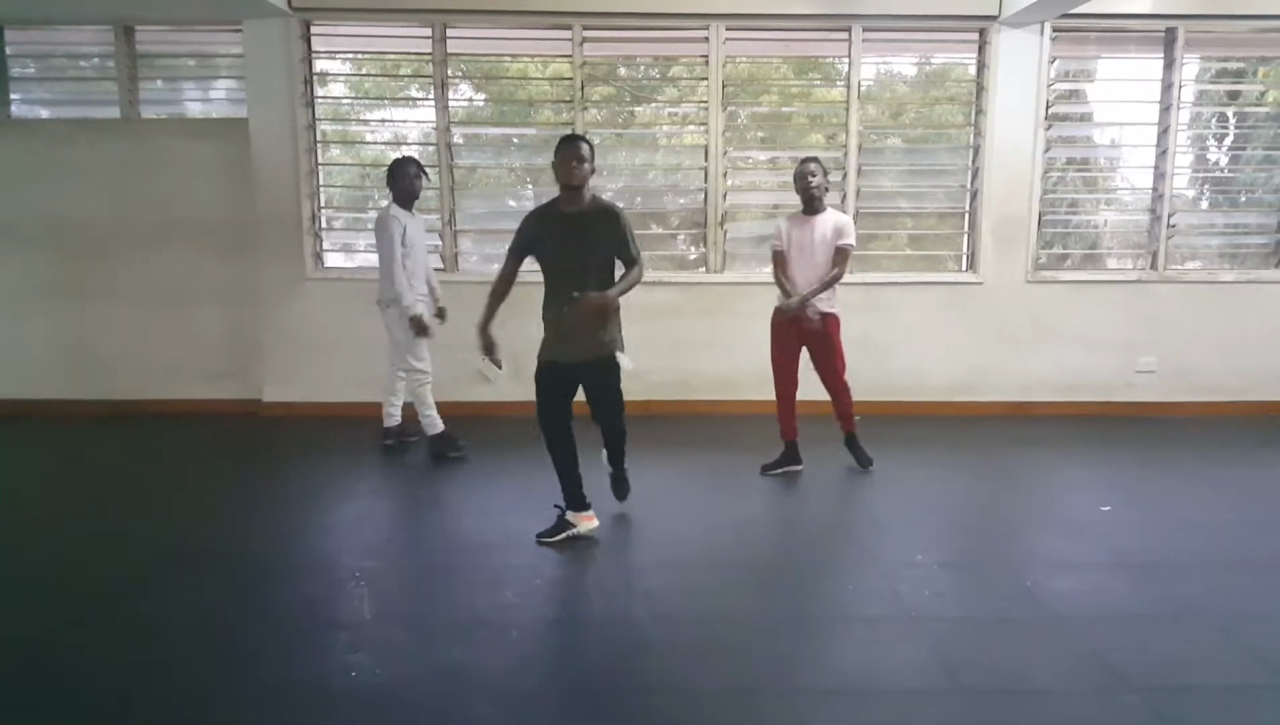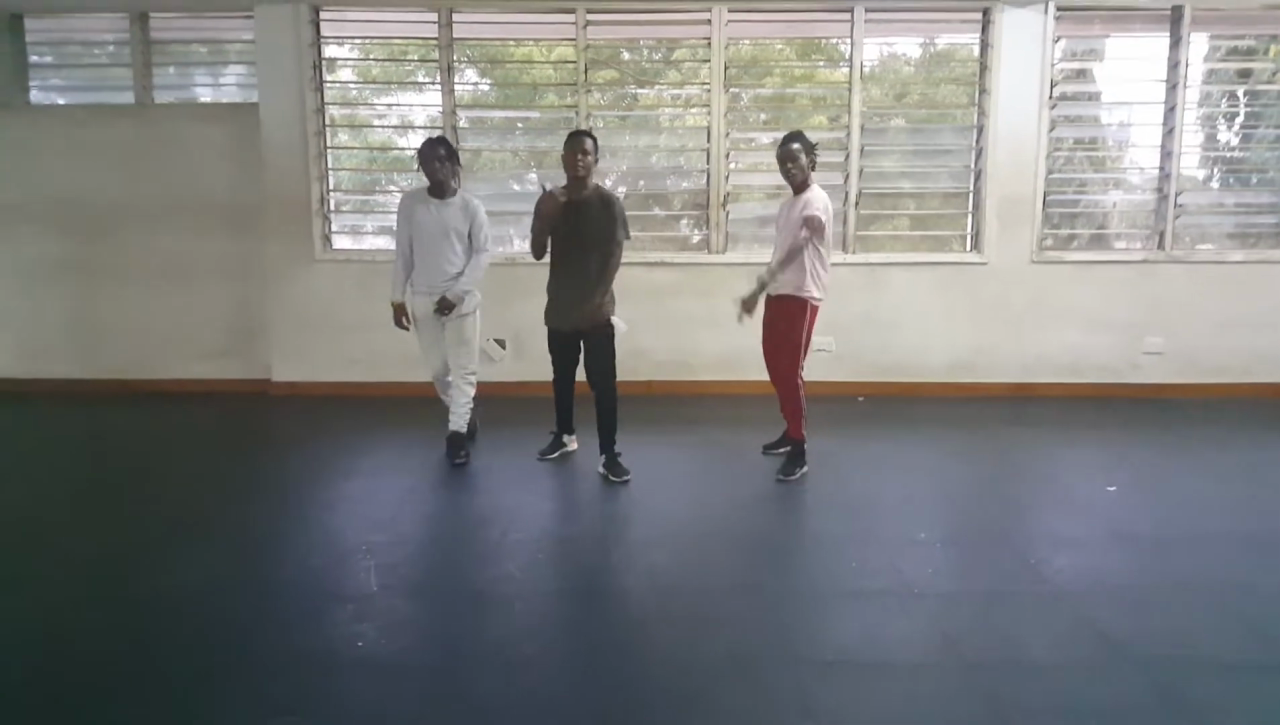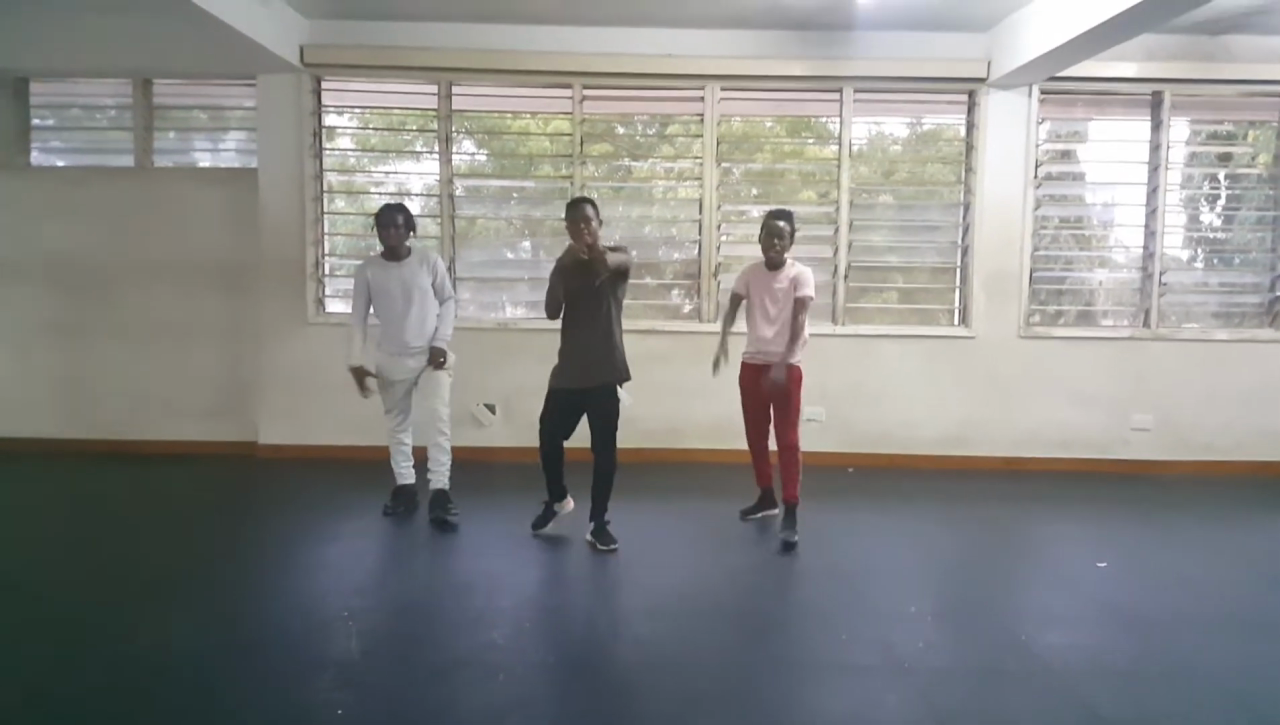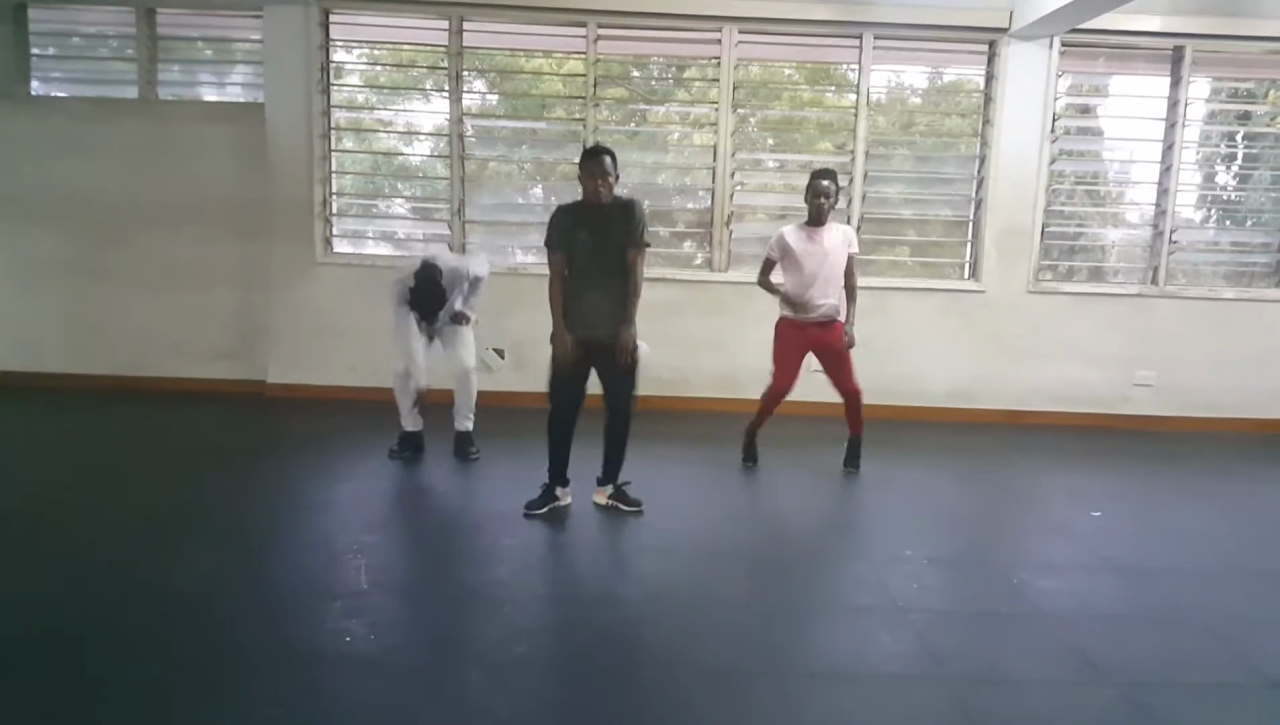
dt=1s
person 1, frame 1
left shoulder: (609, 216)
right shoulder: (537, 220)
left elbow: (636, 268)
right elbow: (508, 272)
left wrist: (609, 296)
right wrist: (485, 324)
left hip: (599, 335)
right hip: (557, 338)
left knee: (608, 414)
right knee: (552, 420)
left ankle: (618, 469)
right ankle: (577, 510)
person 1, frame 2
left shoulder: (608, 202)
right shoulder: (550, 201)
left elbow: (615, 255)
right elbow: (537, 253)
left wrist: (597, 299)
right wrist: (543, 215)
left hip: (596, 309)
right hip: (559, 307)
left knee: (603, 380)
right knee: (562, 375)
left ankle: (609, 455)
right ankle: (564, 435)
person 1, frame 3
left shoulder: (615, 260)
right shoulder: (567, 267)
left elbow: (623, 259)
right elbow: (551, 312)
left wrist: (606, 257)
right wrist: (560, 269)
left hip: (605, 370)
right hip: (568, 369)
left knee: (604, 448)
right knee: (549, 435)
left ankle: (598, 522)
right ankle: (558, 498)
person 1, frame 4
left shoulder: (630, 211)
right shoulder: (564, 216)
left elbow: (635, 271)
right elbow: (557, 276)
left wrist: (628, 326)
right wrist: (559, 332)
left hip: (615, 332)
right hip: (573, 332)
left knee: (620, 409)
right knee: (563, 407)
left ankle: (609, 485)
right ankle: (557, 486)
person 2, frame 1
left shoulder: (841, 222)
right shoulder: (785, 225)
left elbow: (838, 270)
right elbow: (779, 272)
left wrist: (805, 300)
right wrist: (795, 302)
left hip: (823, 313)
right hip: (786, 314)
left knee: (836, 382)
right knee: (784, 385)
left ankle: (852, 440)
right ankle: (791, 452)
person 2, frame 2
left shoulder: (816, 199)
right shoulder: (789, 202)
left elbow: (801, 243)
left wrist: (767, 278)
right wrist: (758, 290)
left hip: (801, 298)
right hip: (777, 295)
left knee: (790, 371)
right knee: (776, 368)
left ankle: (798, 452)
right ankle: (792, 433)
person 2, frame 3
left shoulder: (801, 275)
right shoulder: (748, 275)
left elbow: (798, 325)
right elbow: (731, 315)
left wrist: (783, 367)
right wrist: (721, 349)
left hip: (786, 368)
right hip: (752, 365)
left knee: (787, 441)
right knee: (756, 438)
left ankle: (790, 517)
right ankle: (766, 497)
person 2, frame 4
left shoulder: (846, 234)
right shoulder: (787, 235)
left elbow: (851, 281)
right elbow: (762, 276)
left wrist: (849, 323)
right wrist: (786, 297)
left hip: (830, 325)
right hip: (793, 324)
left knee: (851, 391)
right knee: (780, 387)
left ankle: (854, 444)
right ankle: (750, 436)
person 3, frame 1
left shoulder: (415, 218)
right shoulder: (390, 218)
right elbow: (392, 269)
left wrist: (436, 300)
right wrist: (411, 312)
left hip: (416, 302)
right hip: (402, 305)
left knee: (401, 367)
right knee: (419, 369)
left ankle: (391, 426)
right ankle: (436, 435)
person 3, frame 2
left shoulder: (470, 206)
right shoulder: (409, 203)
left elbow: (481, 254)
right elbow: (403, 253)
left wrist: (456, 294)
right wrist: (398, 298)
left hip: (462, 298)
right hip: (424, 298)
left knee: (463, 367)
right knee: (438, 367)
left ankle: (457, 433)
right ankle: (460, 410)
person 3, frame 3
left shoulder: (430, 262)
right shoulder: (367, 270)
left elbow: (448, 302)
right elbow: (358, 319)
left wrist: (441, 343)
right wrist: (356, 363)
left hip: (430, 356)
right hip: (392, 361)
left knee: (438, 419)
right knee: (397, 425)
left ankle: (439, 489)
right ankle: (405, 487)
person 3, frame 4
left shoulder: (461, 269)
right shoulder: (401, 289)
left elbow: (482, 271)
right elbow: (409, 334)
left wrist: (466, 308)
right wrist: (418, 383)
left hip: (454, 320)
right hip: (415, 324)
left knee: (465, 366)
right knee: (402, 371)
left ankle: (463, 433)
right ankle: (411, 433)
